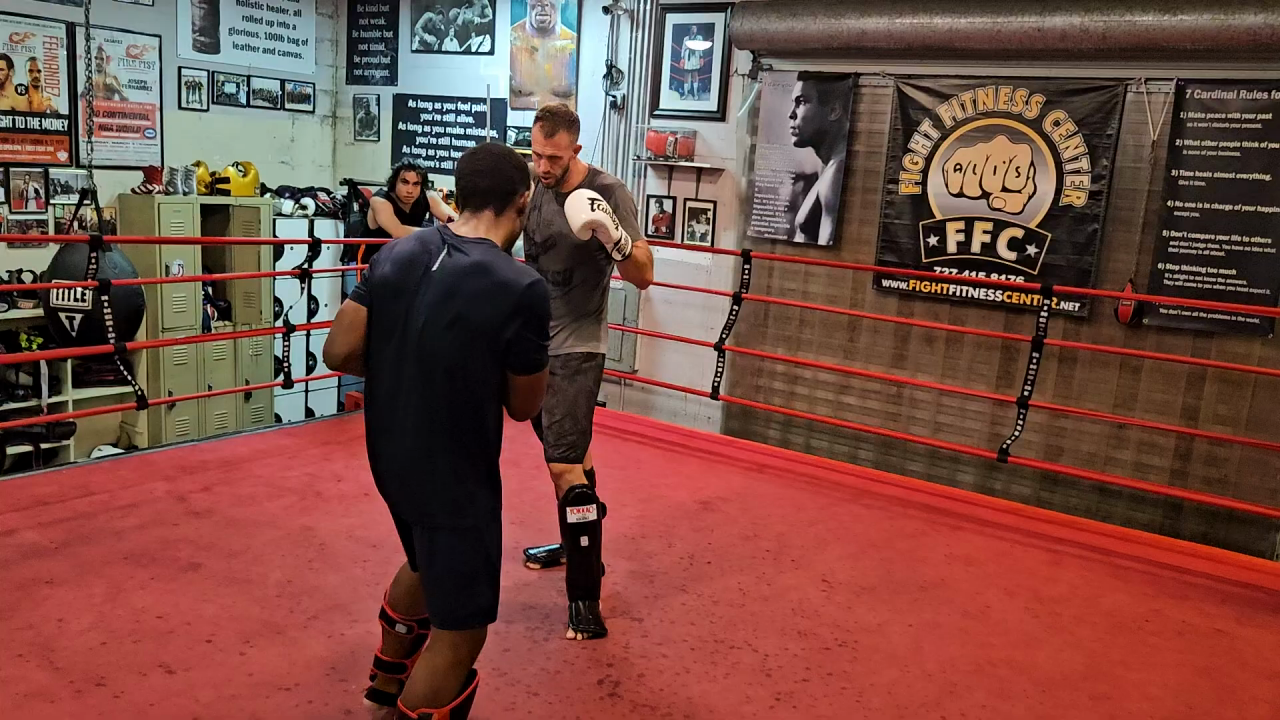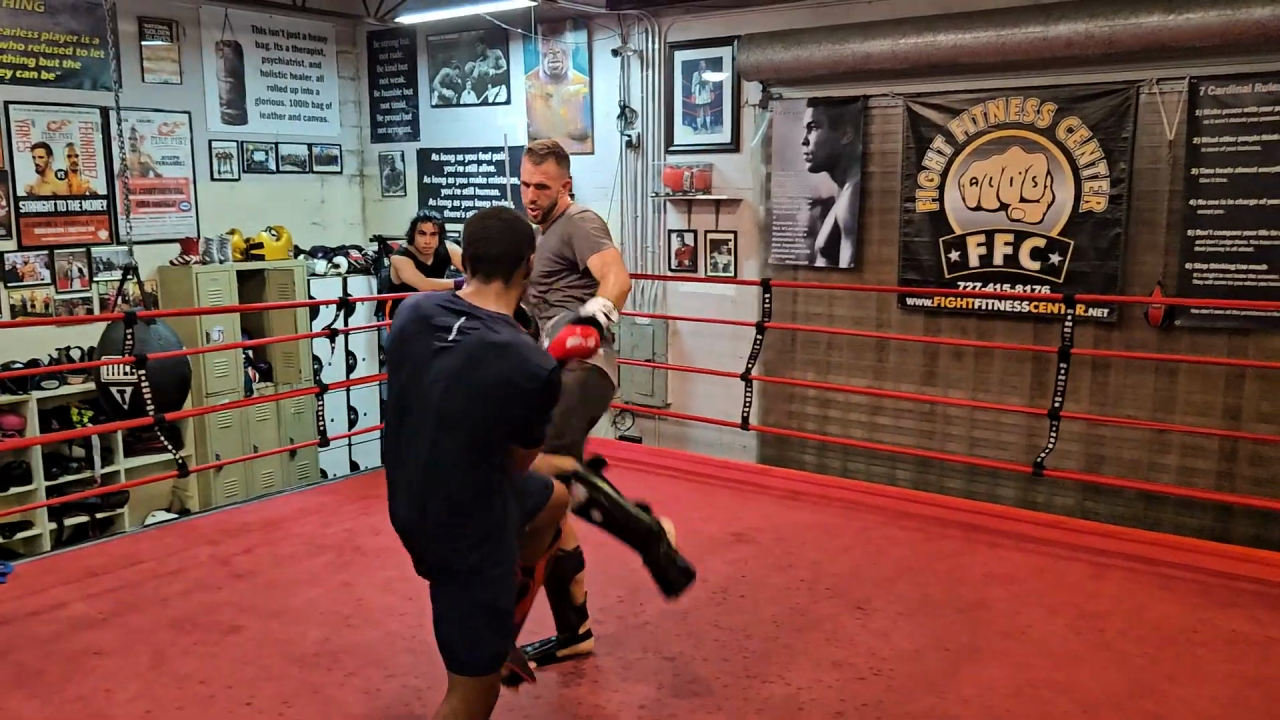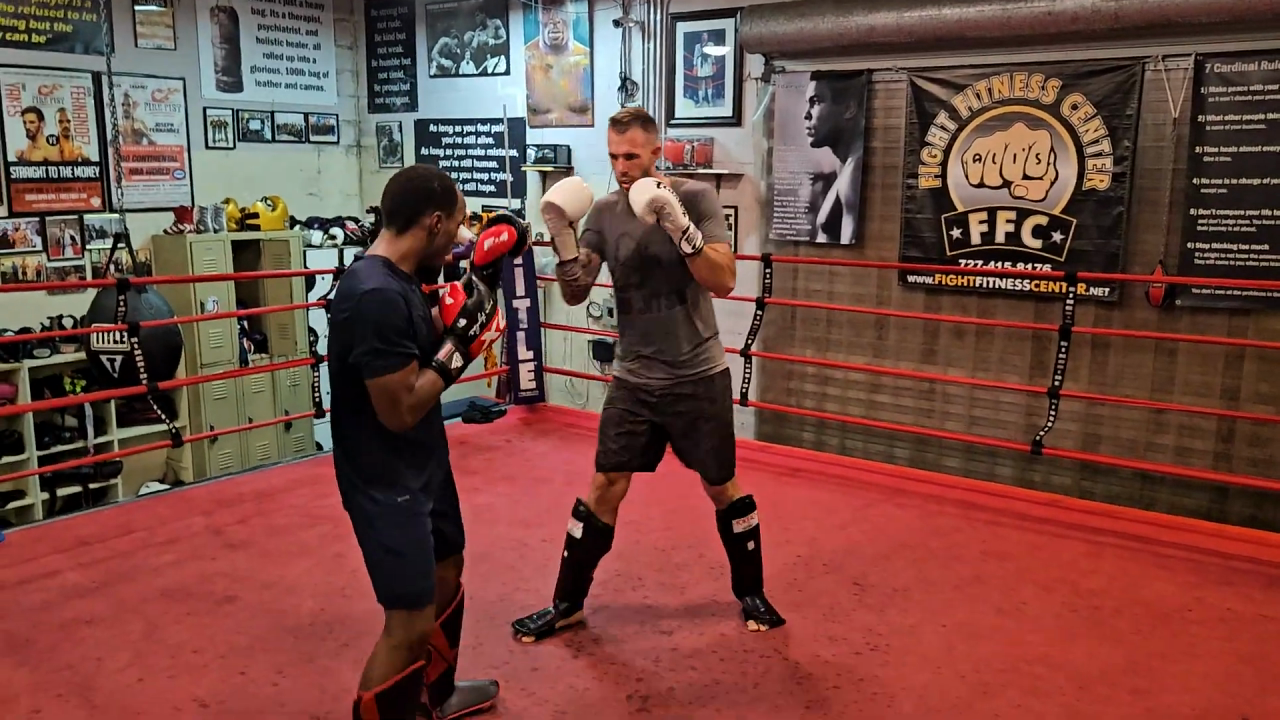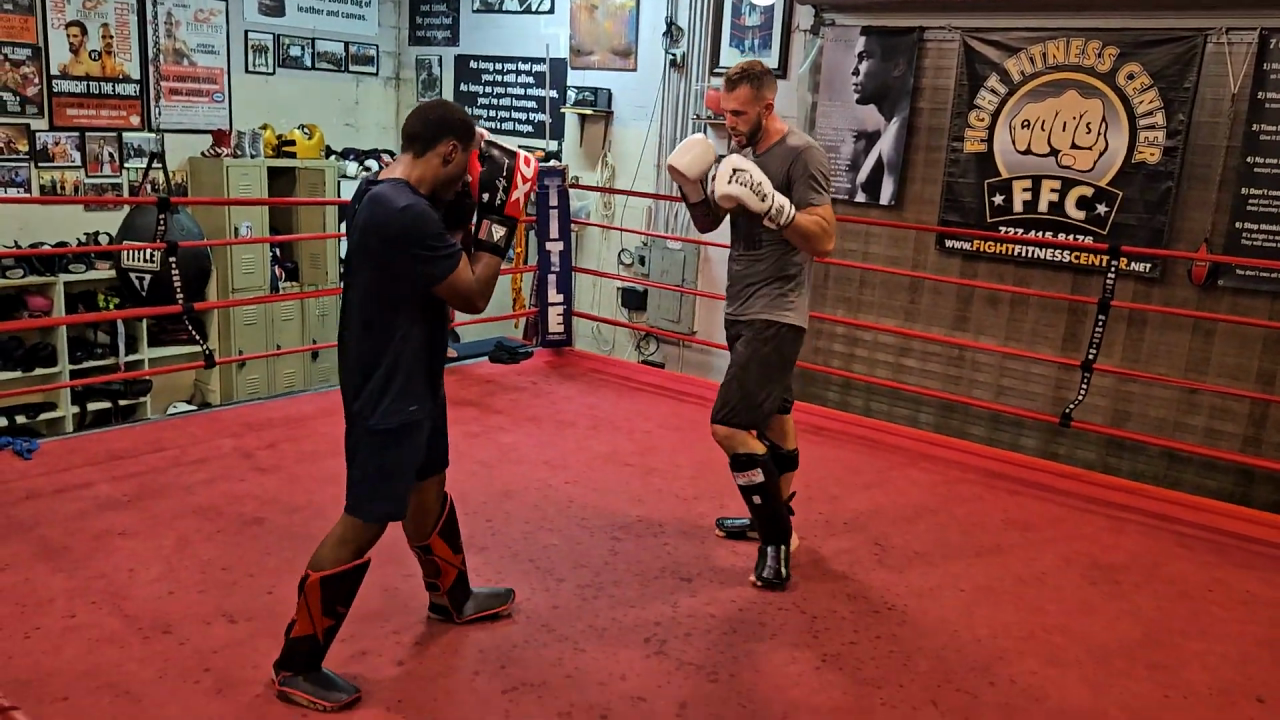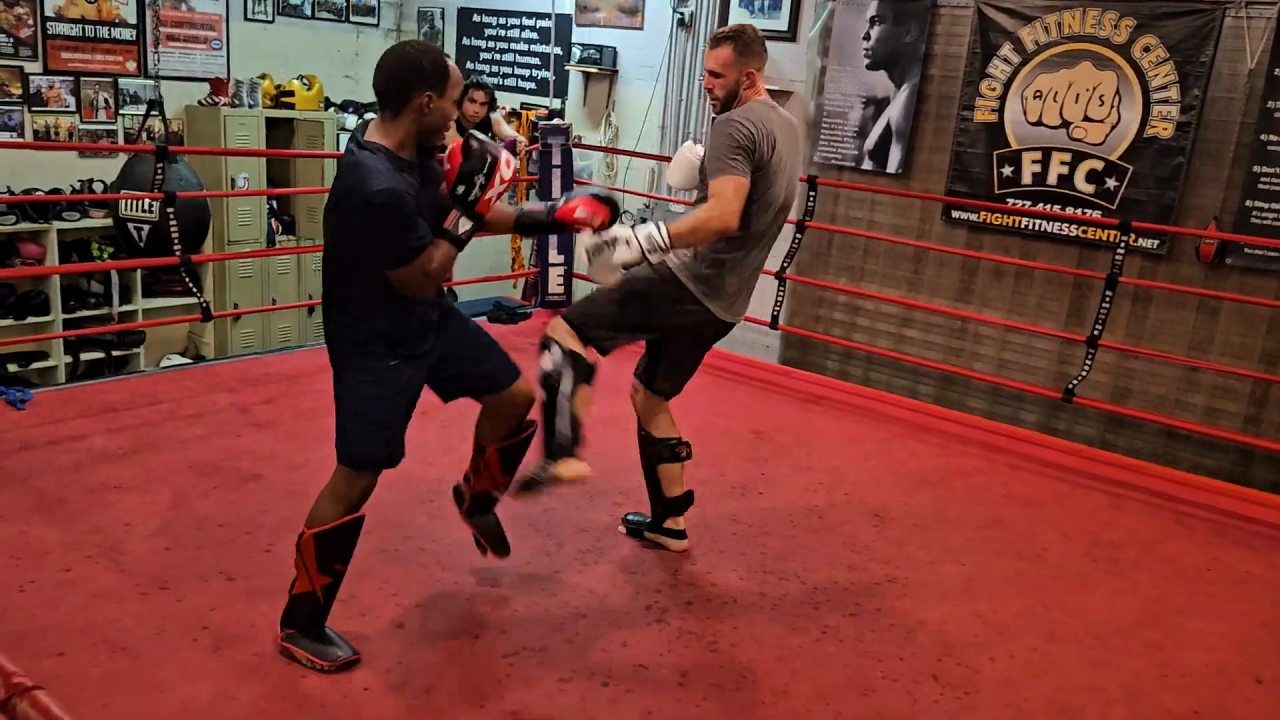
dt=0.7s
person 1, frame 1
left shoulder: (397, 254)
right shoulder: (522, 288)
left elbow: (339, 352)
right elbow: (524, 405)
left hip: (393, 460)
right hip: (457, 475)
left knee: (426, 560)
right knee: (460, 629)
person 1, frame 2
left shoulder: (414, 312)
right shoulder: (531, 366)
right elbow: (515, 463)
left hip: (418, 499)
right hip: (467, 523)
left knee: (553, 498)
right knee: (474, 678)
left ankle: (499, 642)
person 1, frame 3
left shoulder: (399, 278)
right shoulder: (375, 297)
left elbow: (421, 345)
right elbow: (401, 410)
left wrist: (478, 276)
right wrist: (463, 341)
left hip: (422, 464)
right hip: (384, 480)
left knee: (444, 580)
right knee: (413, 620)
person 1, frame 4
left shoulder: (384, 192)
right shoulder: (404, 214)
left elbow: (437, 252)
right elbow: (473, 294)
left wrist: (474, 203)
right wrist: (499, 214)
left hip: (413, 379)
right hip: (387, 391)
left knee: (429, 486)
right knee: (364, 522)
left ankle: (451, 596)
right ankle: (296, 664)
person 1, frame 5
left shoulder: (407, 147)
right shoulder: (378, 190)
left elbow: (458, 203)
right elbow: (424, 280)
left wrist: (554, 215)
right wrist: (468, 209)
left hip: (427, 319)
right hip: (378, 344)
left knee: (516, 397)
right knee: (360, 476)
left ankle: (476, 498)
right ankle: (301, 624)
person 2, frame 1
left shoulder: (608, 194)
right shoulder: (528, 186)
left elbow: (643, 275)
left wrist: (610, 234)
left hip: (576, 349)
left knee: (566, 465)
right knee: (558, 452)
left ankle: (584, 595)
right ankle: (573, 543)
person 2, frame 2
left shoulder: (580, 224)
right shoulder: (540, 239)
left elbow: (618, 276)
left wrist: (598, 309)
left hip: (580, 369)
right hip: (555, 379)
left knee: (542, 466)
left ankle: (654, 541)
right ankle: (573, 630)
person 2, frame 3
left shoulder: (696, 198)
right shoulder: (604, 211)
left elbow: (723, 281)
right elbow: (574, 295)
left wrist: (679, 226)
right wrist: (563, 240)
left hip: (699, 375)
right hip: (636, 377)
left knee: (721, 487)
right knee: (604, 486)
left ankle: (750, 591)
right ankle: (565, 604)
person 2, frame 4
left shoulder: (802, 155)
right shoulder: (741, 153)
left elbow: (823, 240)
right elbow: (708, 223)
left wrist: (769, 202)
right wrist: (691, 187)
left hip: (774, 318)
right hip: (741, 312)
left knee: (730, 427)
right knee: (770, 418)
left ankle: (776, 538)
right ankle: (773, 516)
person 2, frame 5
left shoulder: (737, 125)
right shoulder: (775, 130)
left elbow: (722, 216)
right elbow: (775, 208)
left wrist: (642, 240)
left hip: (694, 278)
right hip: (723, 298)
left knee: (567, 329)
right knee: (648, 395)
left ankle: (560, 450)
right ankle: (669, 520)
